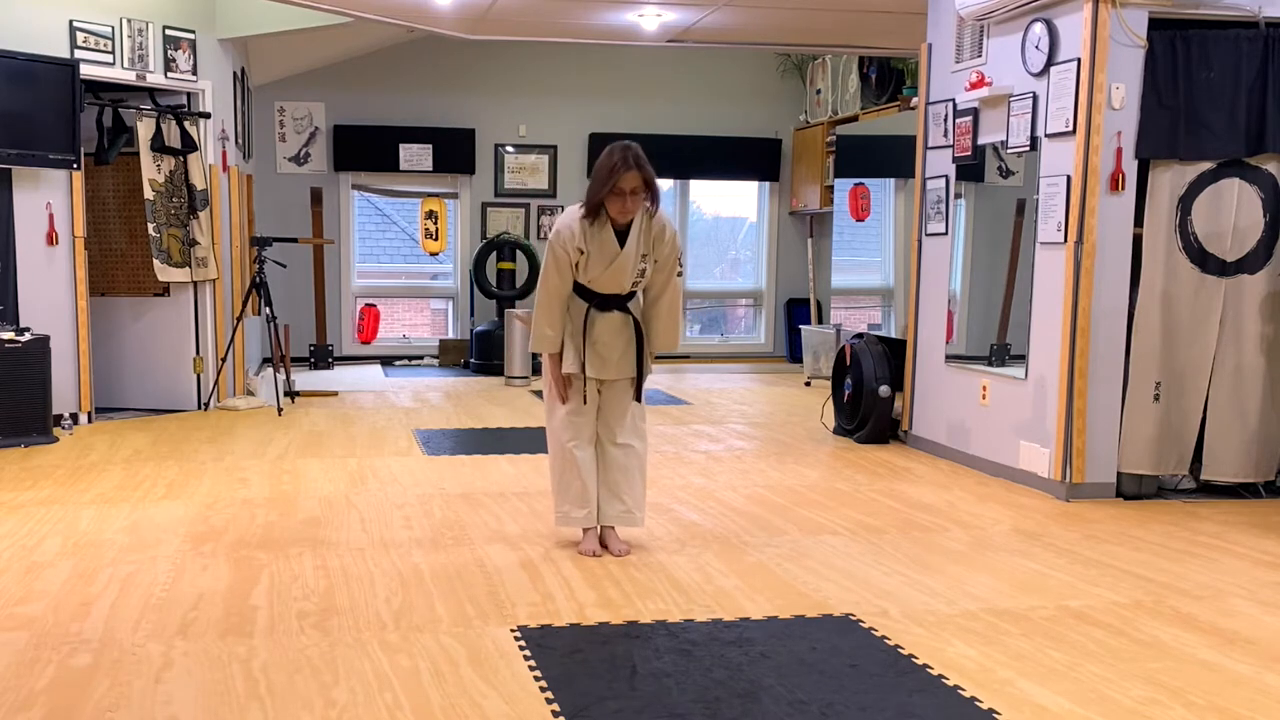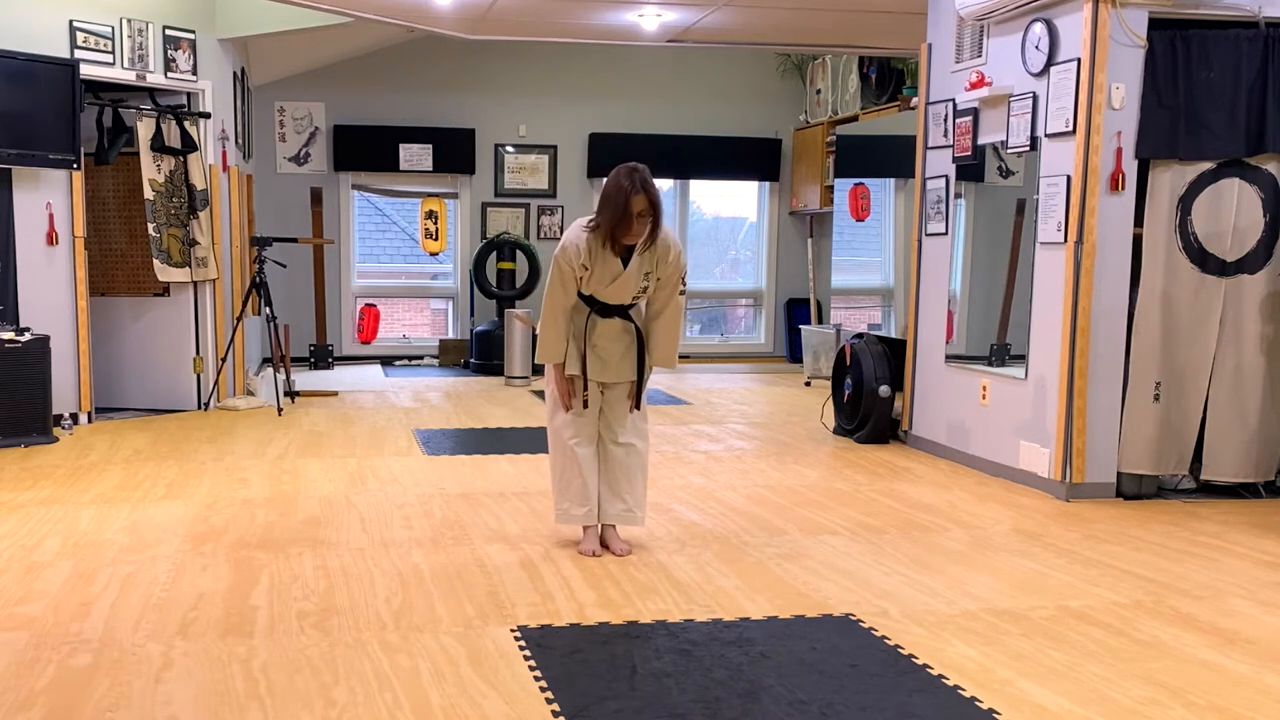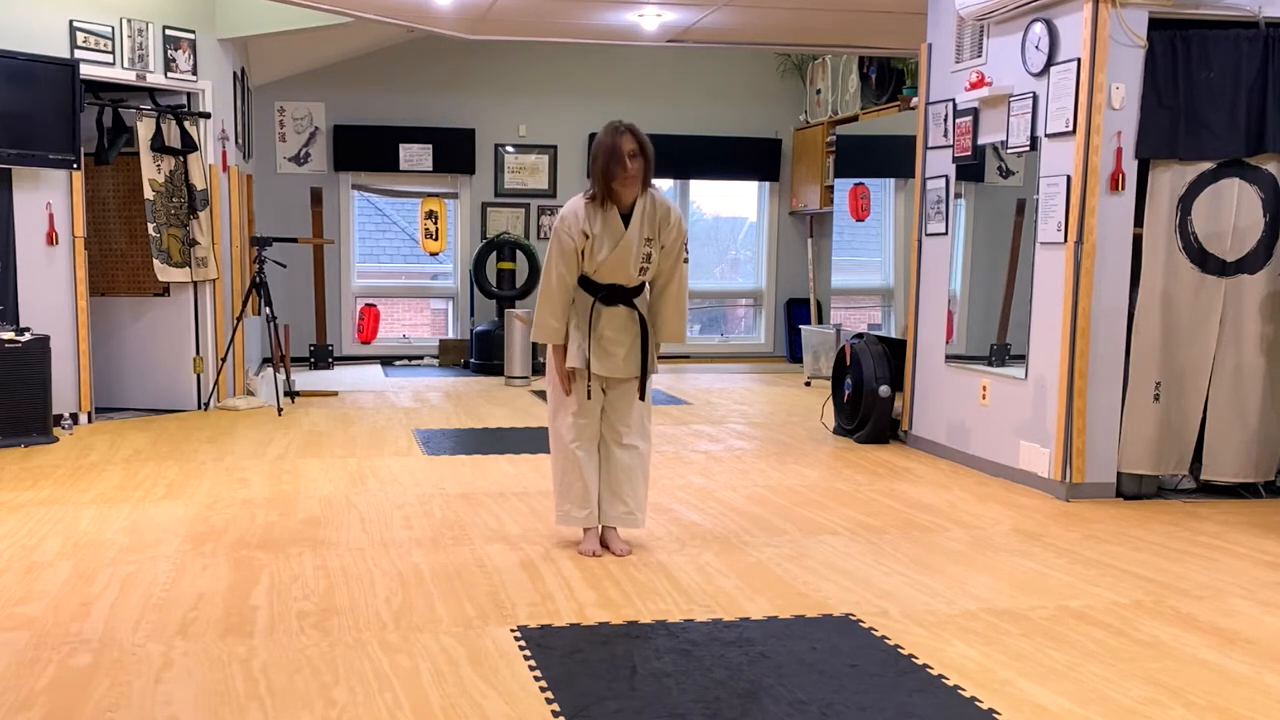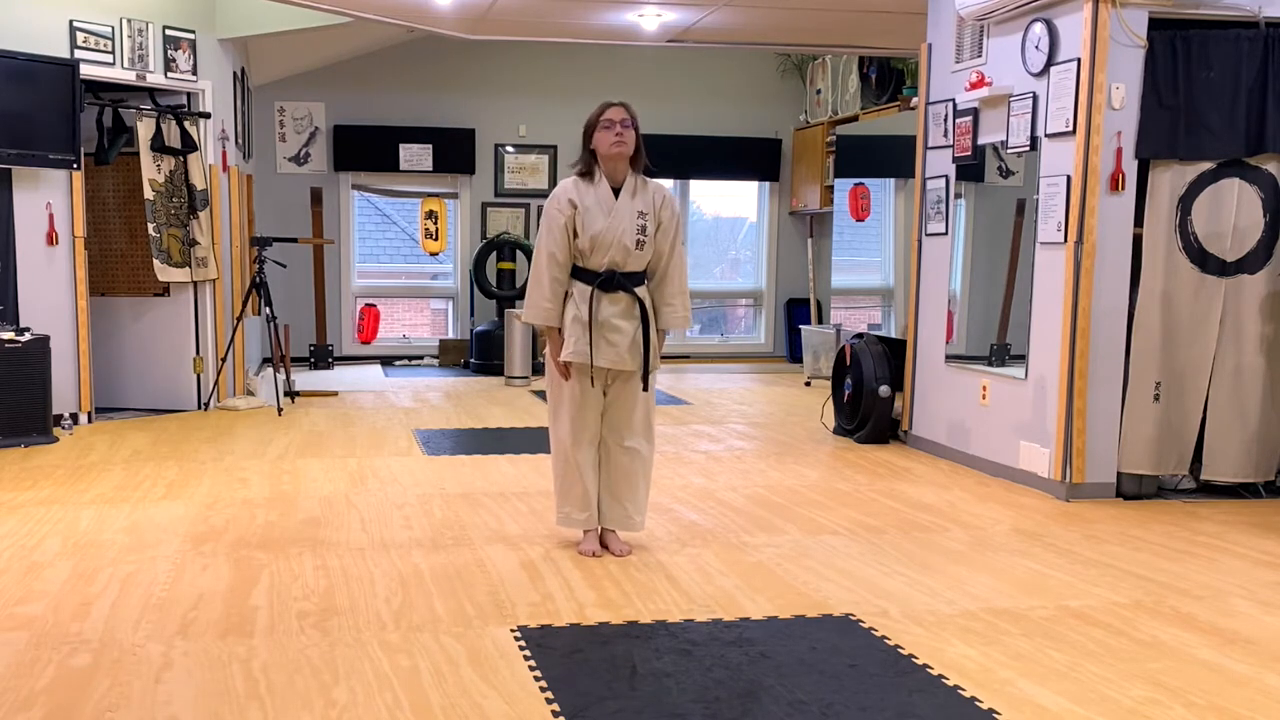
dt=0.4s
person 1, frame 1
left shoulder: (661, 232)
right shoulder: (571, 227)
left elbow: (661, 297)
right elbow: (553, 295)
left wrist: (647, 356)
right wrist: (554, 358)
left hip: (624, 332)
right hip: (575, 333)
left knee: (623, 430)
right knee: (573, 429)
left ankle: (610, 523)
right ankle: (587, 524)
person 1, frame 2
left shoulder: (667, 250)
right shoulder: (577, 243)
left elbow: (663, 313)
right elbow: (557, 307)
left wrist: (646, 368)
right wrist: (559, 368)
left hip: (626, 338)
right hip: (577, 336)
left knee: (625, 431)
right knee: (575, 429)
left ankle: (611, 524)
right ankle: (588, 525)
person 1, frame 3
left shoulder: (665, 216)
right shoulder: (577, 214)
left elbow: (668, 286)
right elbow: (558, 284)
left wrist: (655, 345)
right wrist: (558, 349)
left hip: (631, 329)
right hip: (582, 328)
left knee: (628, 432)
right knee: (578, 430)
left ankle: (613, 525)
right ankle: (588, 525)
person 1, frame 4
left shoulder: (658, 199)
right shoulder: (569, 194)
left elbow: (668, 270)
right elbow: (550, 266)
left wrist: (661, 333)
right wrist: (552, 333)
left hip: (633, 322)
right hip: (580, 320)
left knee: (629, 433)
right knee: (578, 431)
left ankle: (613, 525)
right ankle: (587, 525)
